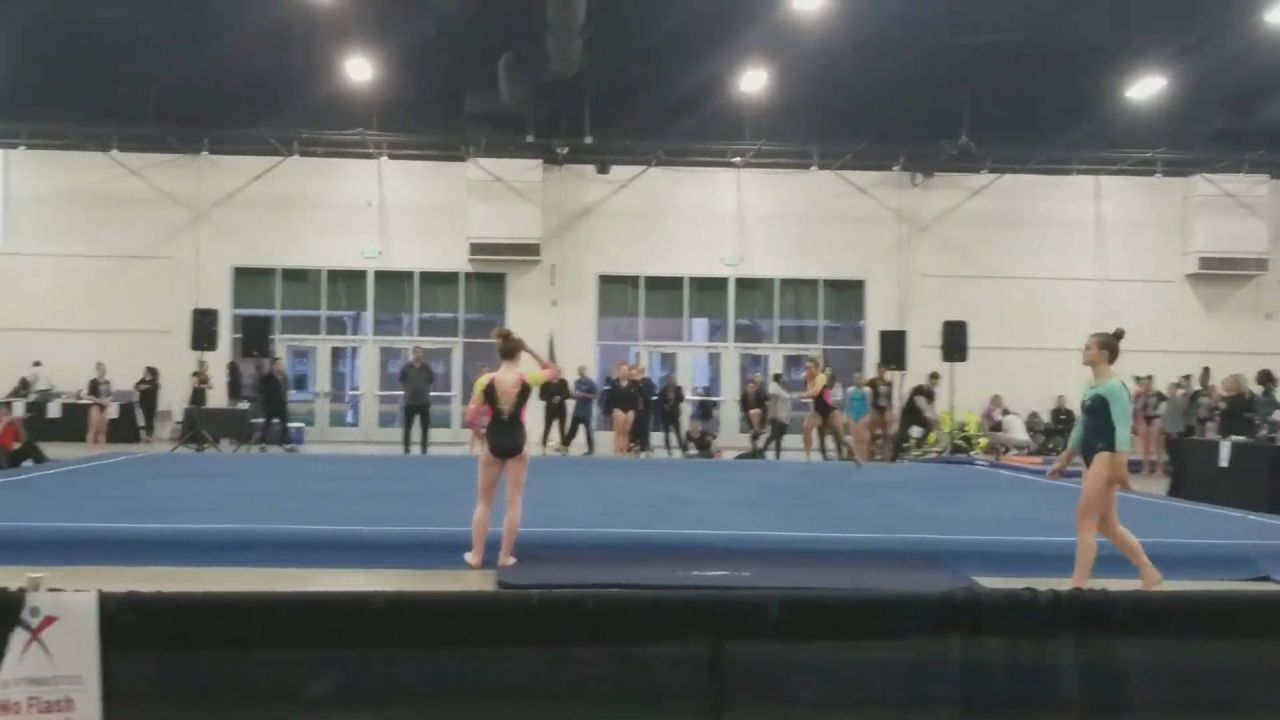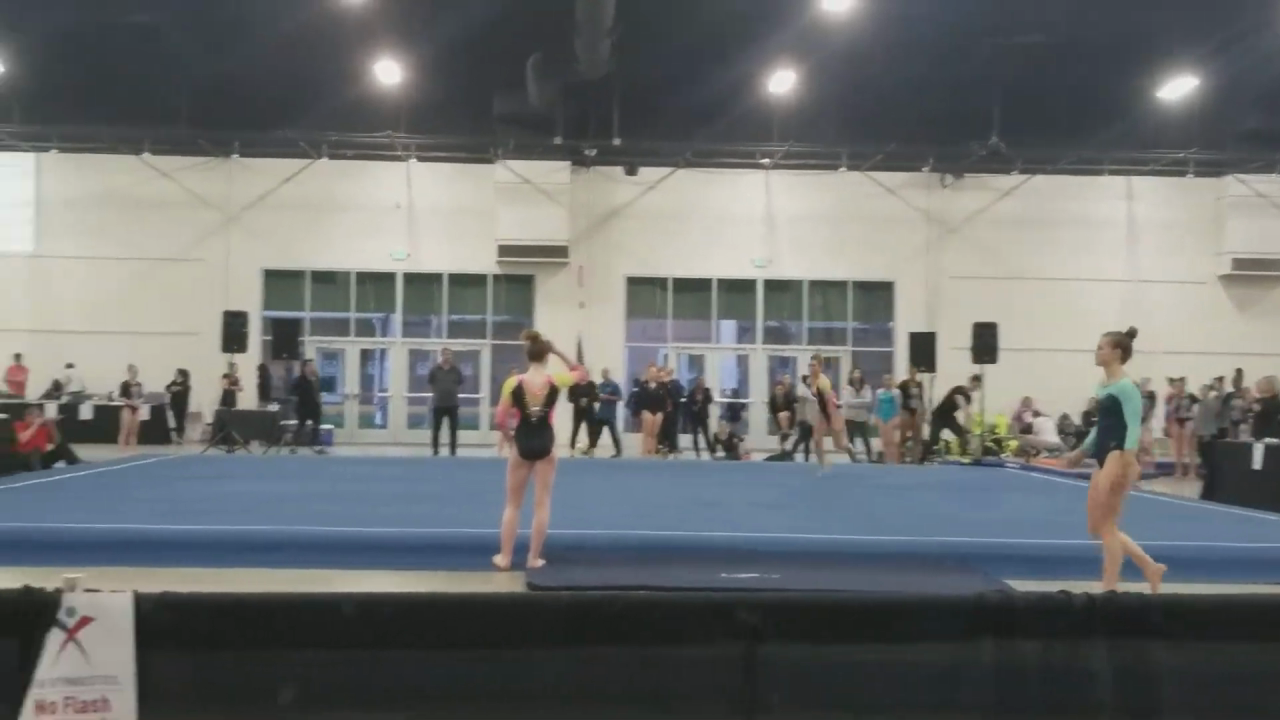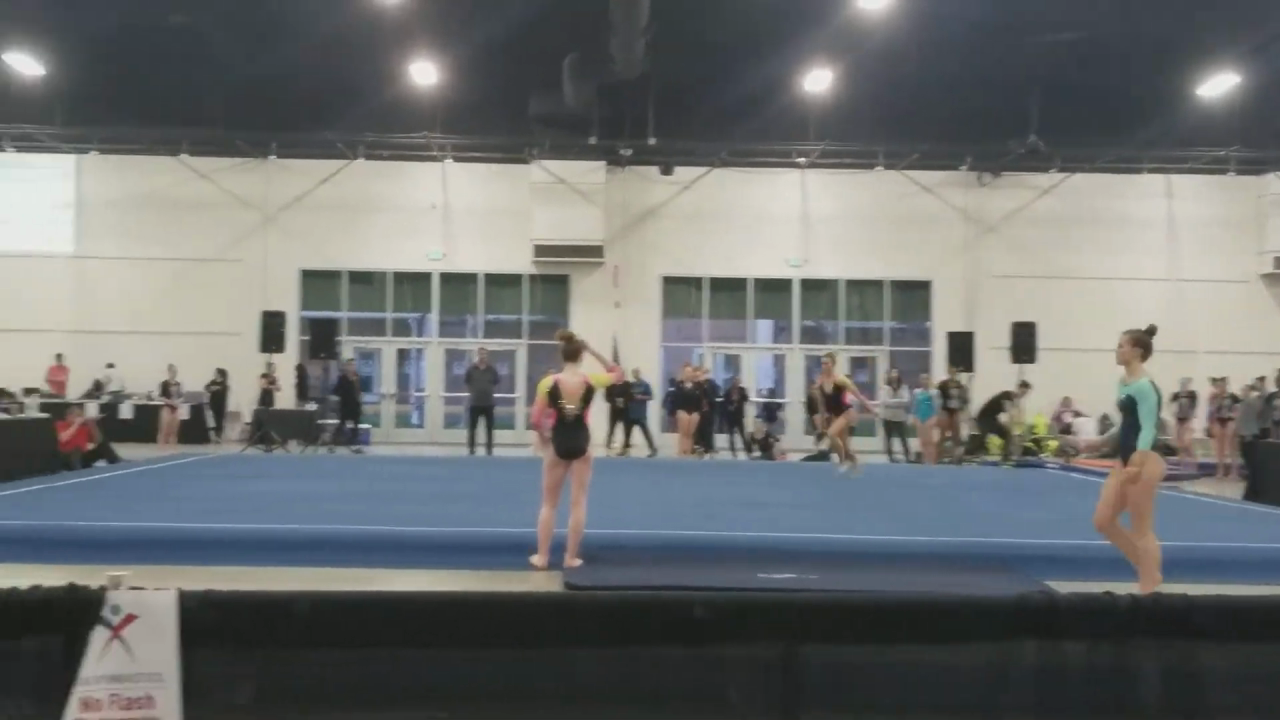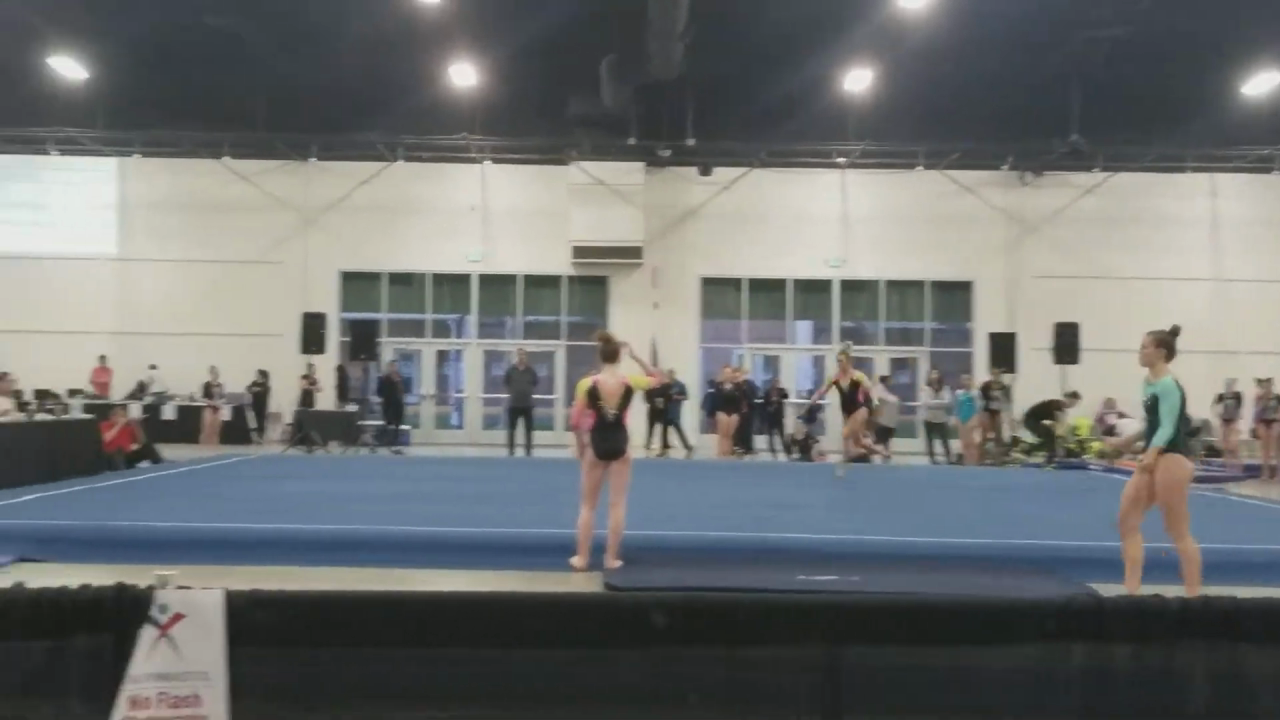
dt=0.1s
person 1, frame 1
left shoulder: (1114, 387)
right shoulder: (1089, 387)
left elbow: (1122, 428)
left wrist: (1120, 466)
right wrist: (1064, 458)
left hip: (1107, 459)
right hip: (1093, 459)
left knee: (1083, 523)
right knee: (1110, 526)
left ankle: (1078, 586)
right ankle: (1149, 575)
person 1, frame 2
left shoulder: (1126, 387)
right shoulder: (1104, 386)
left elbow: (1134, 428)
left wrist: (1127, 465)
right wrist: (1079, 454)
left hip: (1118, 458)
right hip: (1105, 459)
left knee: (1104, 526)
right knee: (1098, 526)
left ankle: (1109, 591)
right ankle: (1152, 568)
person 1, frame 3
left shoulder: (1145, 386)
right shoulder: (1125, 383)
left elbow: (1148, 427)
left wrist: (1137, 463)
right wrist: (1099, 442)
left hip: (1143, 460)
right hip: (1126, 458)
left knee: (1141, 529)
right knee: (1103, 521)
left ankle: (1150, 591)
right ankle: (1151, 575)
person 1, frame 4
left shoulder: (1168, 385)
right shoulder: (1149, 383)
left elbow: (1168, 425)
left wrist: (1150, 456)
right wrist: (1127, 441)
left hip: (1170, 461)
right hip: (1153, 460)
left knee: (1178, 532)
right knee: (1125, 520)
left ankle: (1192, 594)
right ankle: (1132, 591)
person 2, frame 1
left shoulder: (485, 381)
right shoulder: (527, 379)
left elbow: (471, 418)
right elbow: (553, 371)
left wrist: (481, 432)
right wrist: (530, 351)
left hip: (493, 442)
right hip: (517, 442)
left knee: (483, 502)
right knee: (513, 502)
left ankle: (476, 555)
right ankle: (505, 556)
person 2, frame 2
left shoulder: (513, 383)
right shoulder: (556, 381)
left elbow: (500, 419)
right elbow: (581, 372)
left wrist: (510, 435)
right wrist: (558, 352)
left hip: (522, 444)
right hip: (545, 444)
left knee: (512, 504)
right knee: (542, 504)
left ankle: (505, 557)
right ankle: (534, 558)
person 2, frame 3
left shoulder: (549, 383)
right shoulder: (591, 381)
left elbow: (536, 420)
right elbow: (618, 374)
left wrist: (545, 436)
right wrist: (595, 353)
left hip: (558, 443)
right hip: (581, 443)
left knee: (548, 504)
right knee: (578, 503)
left ankle: (542, 556)
right ankle: (572, 557)
person 2, frame 4
left shoulder: (588, 384)
right shoulder: (629, 382)
right elbow: (657, 378)
right wrist: (635, 357)
left hip: (597, 444)
right hip: (619, 444)
left knee: (587, 505)
right knee: (617, 504)
left ankle: (581, 557)
right ankle: (612, 558)
